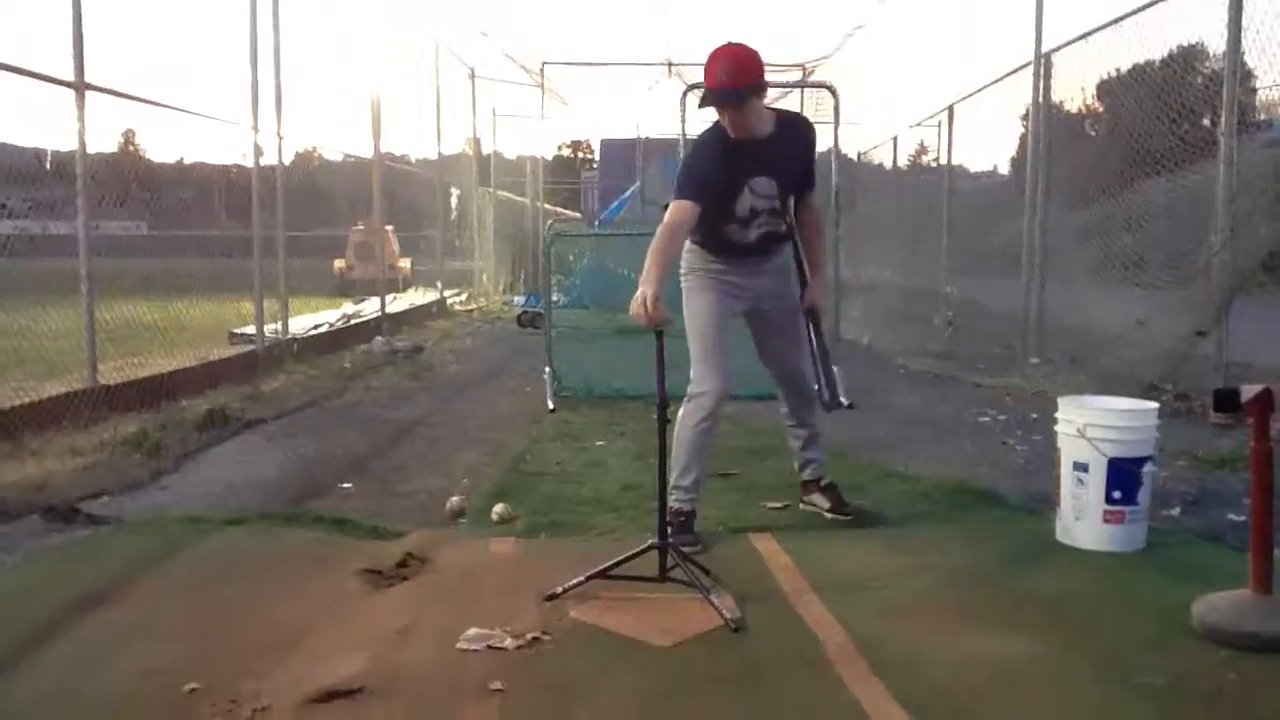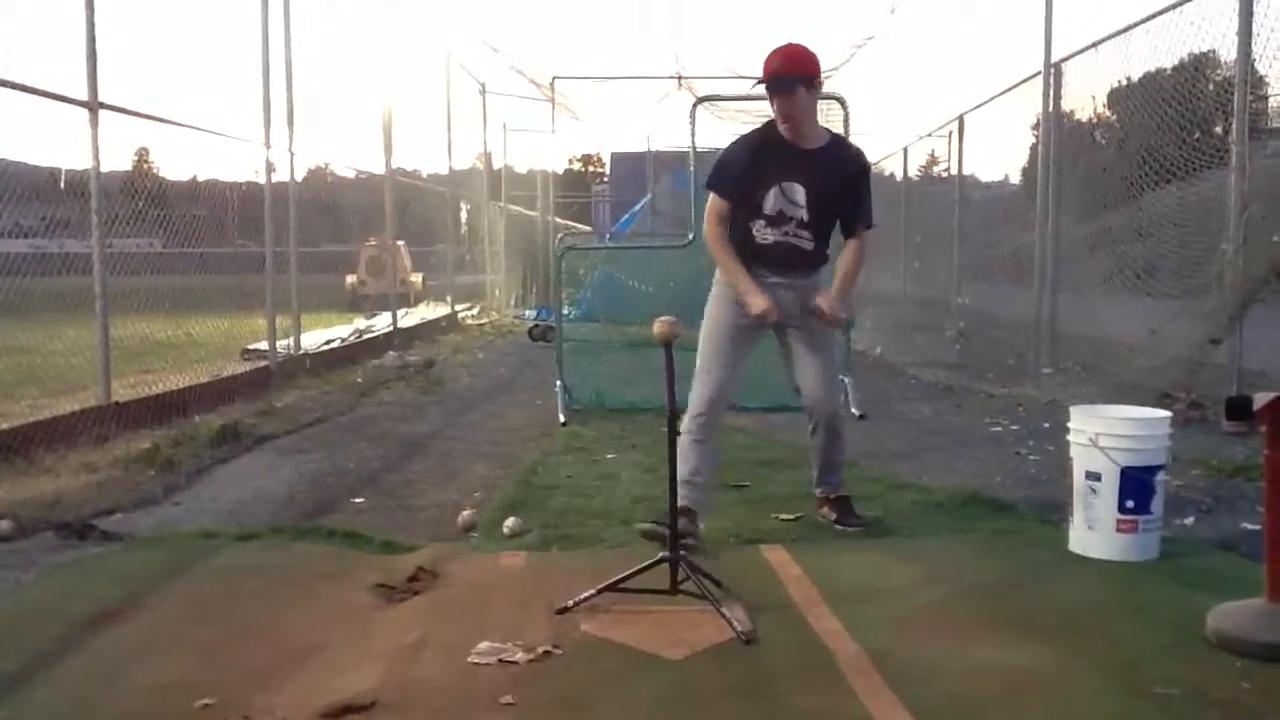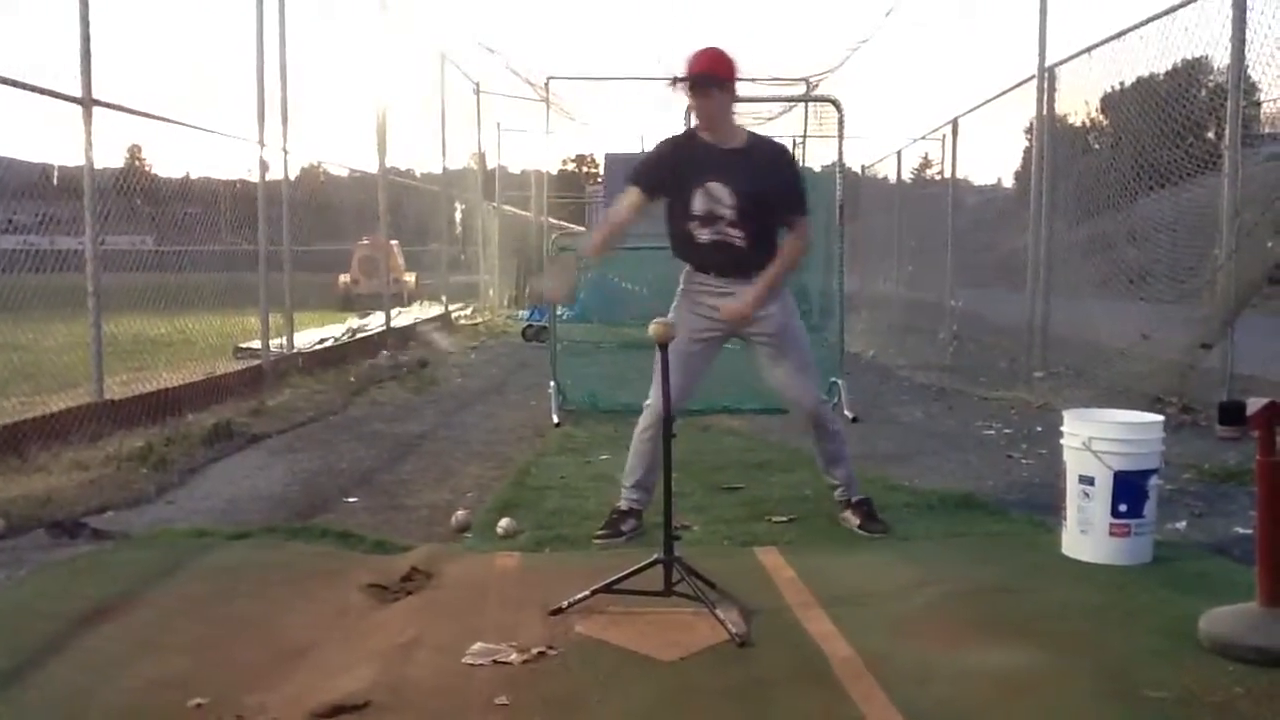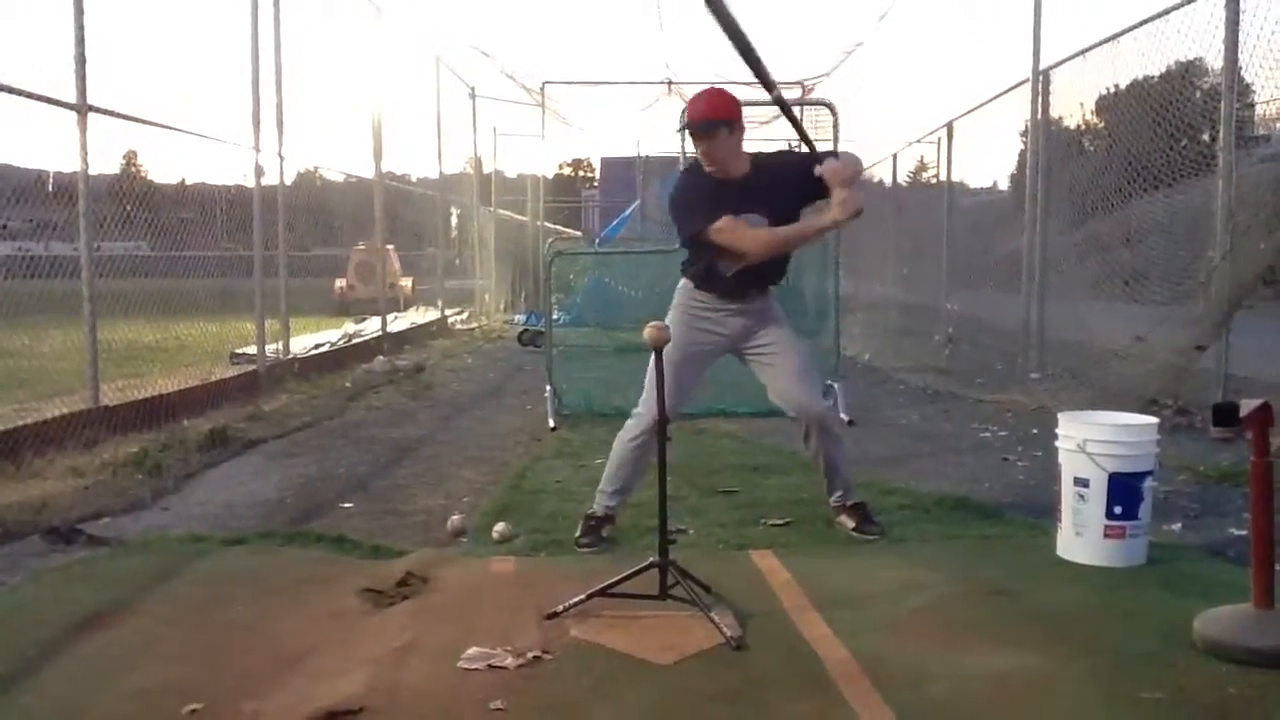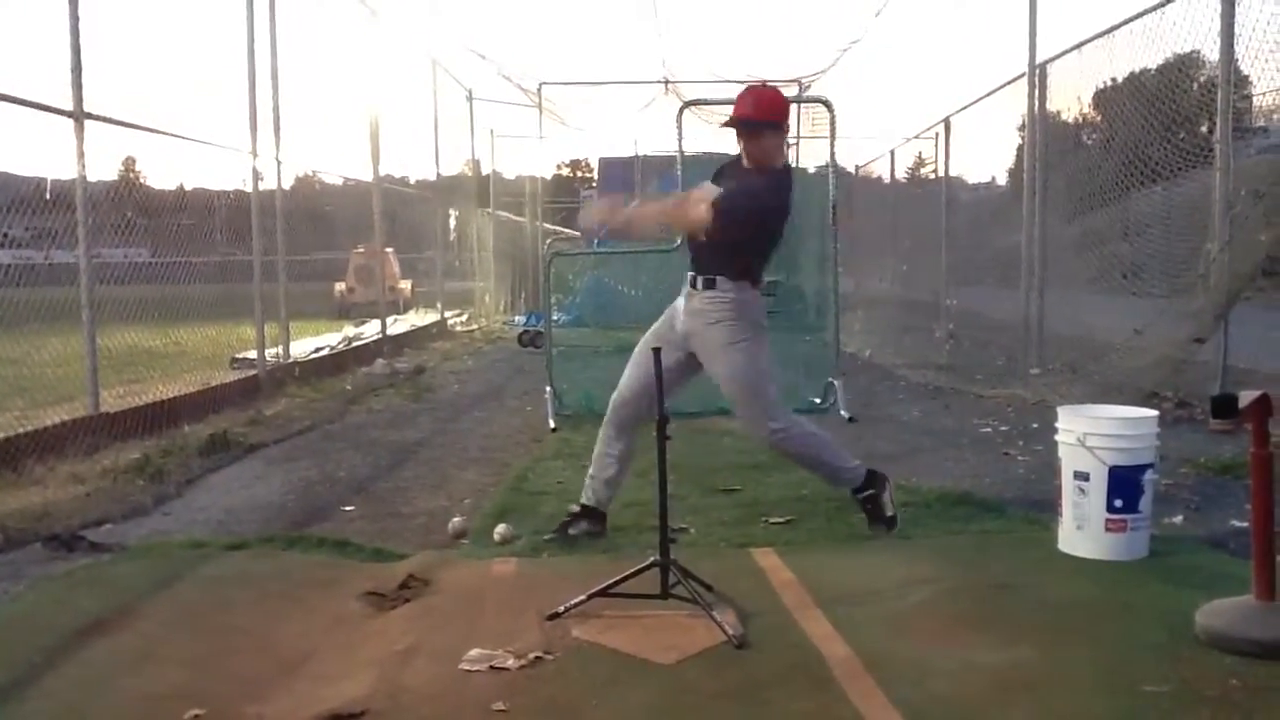
dt=1s
person 1, frame 1
left shoulder: (797, 133)
right shoulder: (707, 152)
left elbow: (805, 207)
right elbow: (676, 221)
left wrist: (816, 277)
right wrist: (650, 283)
left hip: (773, 267)
right hip: (711, 270)
left knee: (797, 378)
right knee: (710, 387)
left ankle: (813, 480)
right ankle: (679, 508)
person 1, frame 2
left shoulder: (847, 161)
right shoulder: (747, 151)
left elbow: (856, 238)
right elbow: (713, 227)
left wrist: (837, 295)
right wrist: (750, 293)
left hip: (805, 289)
right hip: (742, 283)
left knee: (825, 401)
right knee: (708, 394)
left ankle: (831, 494)
right ankle: (684, 509)
person 1, frame 3
left shoulder: (772, 159)
right shoulder: (674, 155)
left elbow: (798, 237)
right elbow: (624, 213)
left wrist: (757, 293)
right wrist: (573, 263)
left hip: (765, 292)
right hip: (700, 290)
left knee: (809, 401)
right knee: (662, 403)
left ankle: (849, 497)
right ankle: (632, 505)
person 1, frame 4
left shoulder: (780, 170)
right shoulder: (689, 190)
left elbow: (850, 165)
right elbow: (753, 245)
left wrist: (839, 173)
right wrist: (829, 217)
left hip: (758, 310)
right hip: (699, 309)
left knee: (813, 408)
right knee: (652, 414)
left ankle: (843, 501)
right ankle: (602, 511)
person 1, frame 5
left shoulder: (765, 194)
right shoulder: (738, 168)
left elbow: (693, 218)
right elbow: (690, 205)
left wrist: (620, 214)
left hip: (727, 311)
right hip: (691, 302)
left knee: (772, 425)
right knee: (625, 404)
left ankle: (866, 483)
right ankle: (592, 509)
